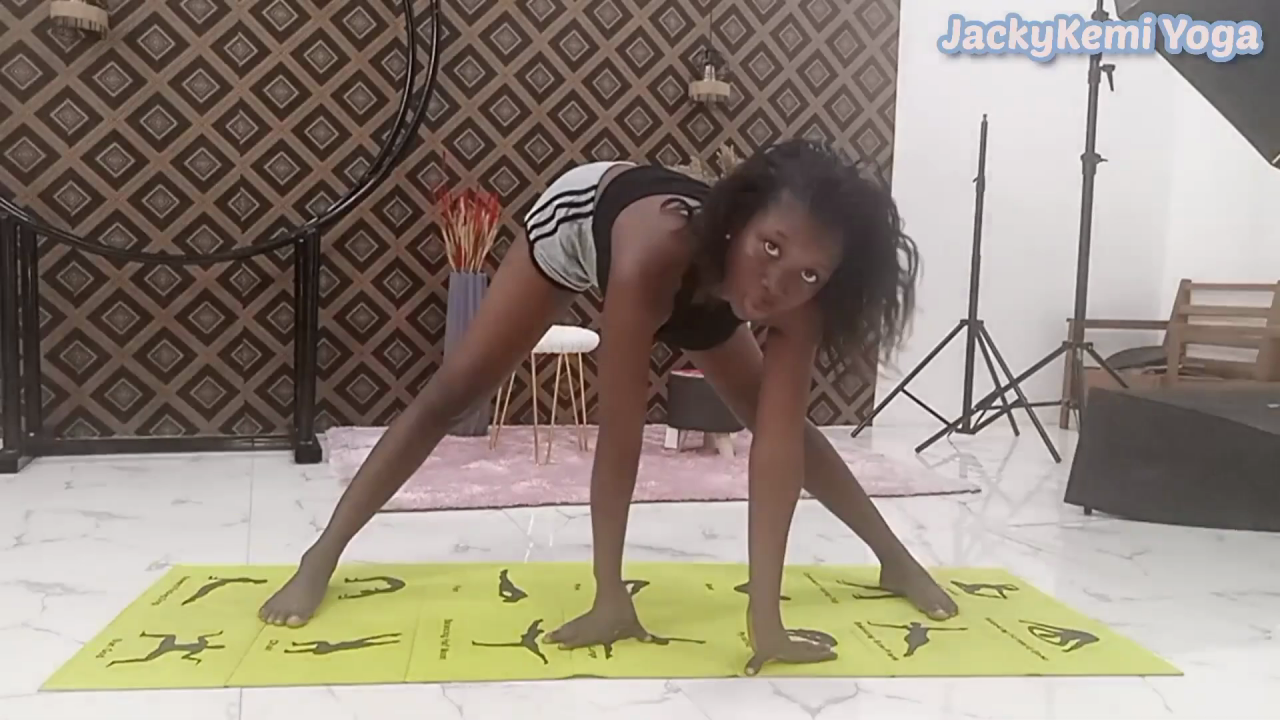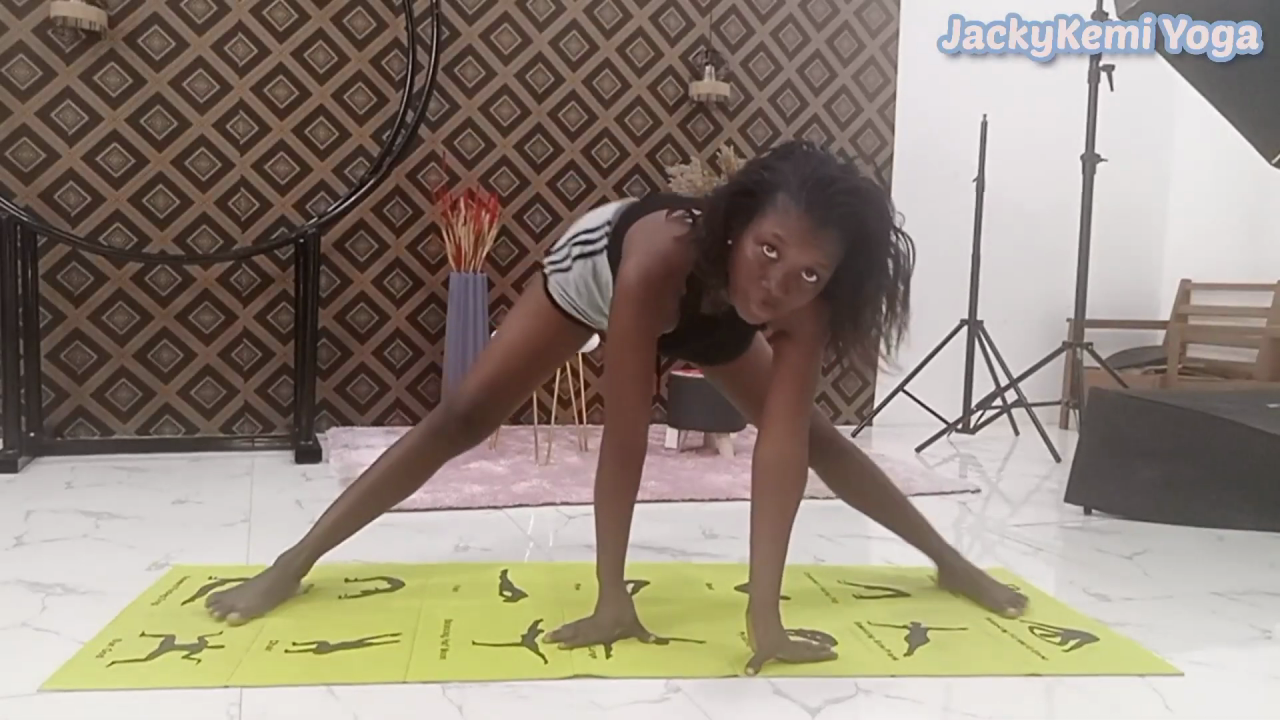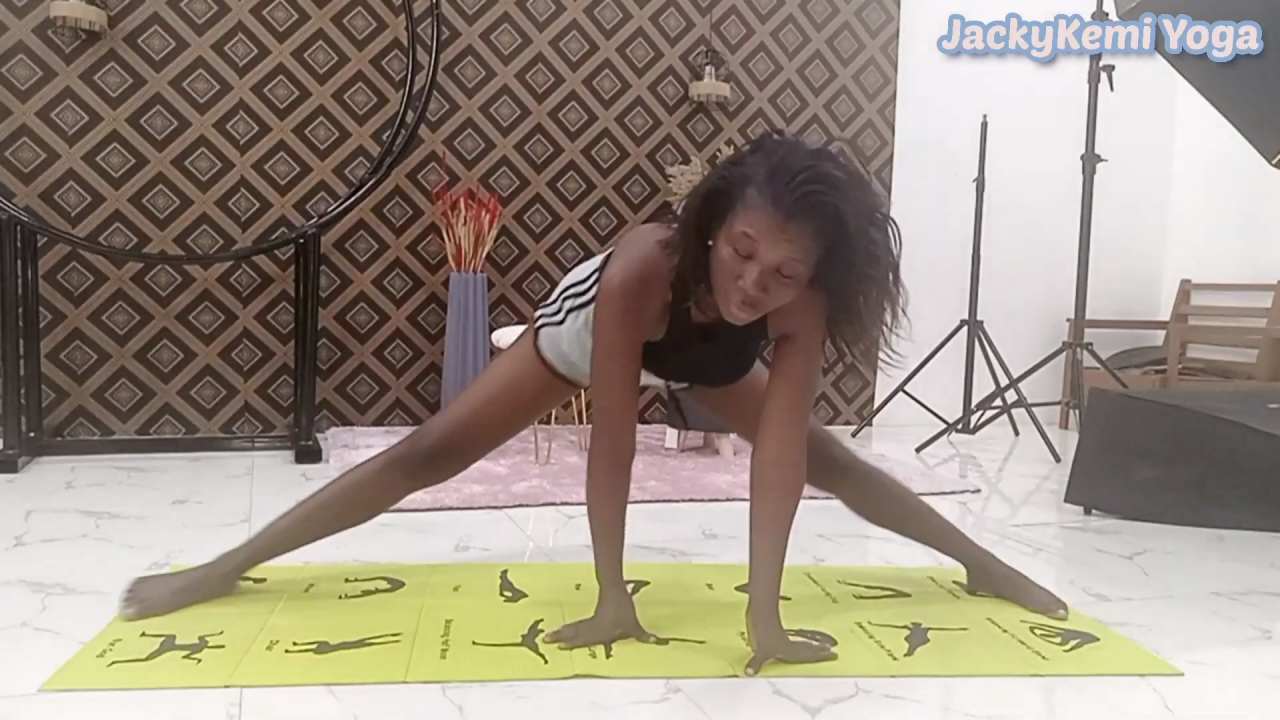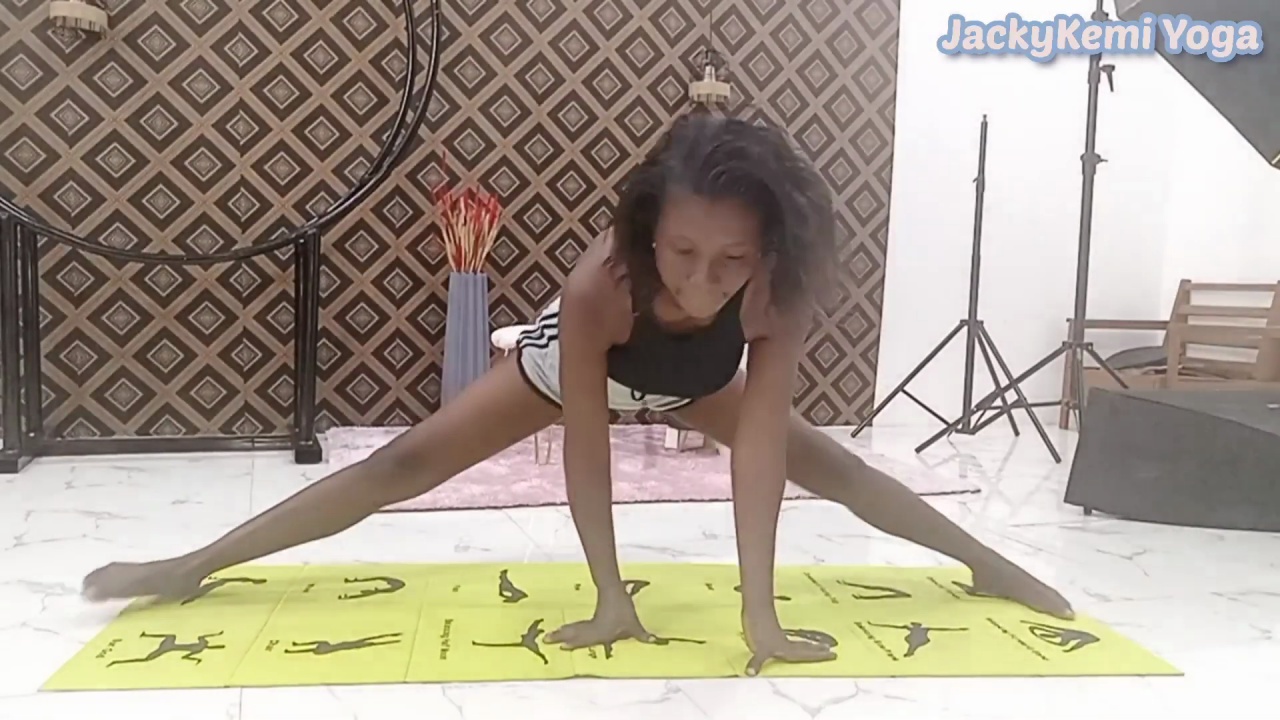
dt=0.5s
person 1, frame 1
left shoulder: (797, 300)
right shoulder: (657, 252)
left elbow: (778, 444)
right elbow: (620, 436)
left wrist: (766, 615)
right wrist: (609, 596)
left hip: (708, 278)
right hip: (582, 212)
left knee: (785, 419)
right knee: (453, 392)
left ankle: (896, 560)
right ankle: (321, 558)
person 1, frame 2
left shoulder: (802, 305)
right shoulder: (661, 259)
left elbow: (782, 451)
right elbow: (624, 440)
left wrist: (765, 616)
right wrist: (612, 598)
left hip: (711, 319)
right hip: (594, 267)
left knee: (815, 435)
right knee: (462, 419)
left ankle: (952, 564)
right ankle: (291, 565)
person 1, frame 3
left shoulder: (803, 310)
right shoulder: (642, 270)
left elbow: (779, 456)
right elbow: (610, 446)
left wrist: (765, 616)
right wrist: (612, 600)
left hip: (704, 364)
right hip: (584, 329)
left knee: (832, 459)
right knee: (427, 455)
left ankle: (982, 563)
right ankle: (223, 567)
person 1, frame 4
left shoulder: (777, 296)
right shoulder: (601, 282)
left elbow: (760, 451)
right elbow: (586, 452)
left wrist: (760, 616)
right wrist: (610, 598)
left hip: (693, 384)
right hip: (567, 362)
left knee: (834, 468)
right knee: (404, 464)
left ankle: (990, 566)
right ankle: (189, 566)
